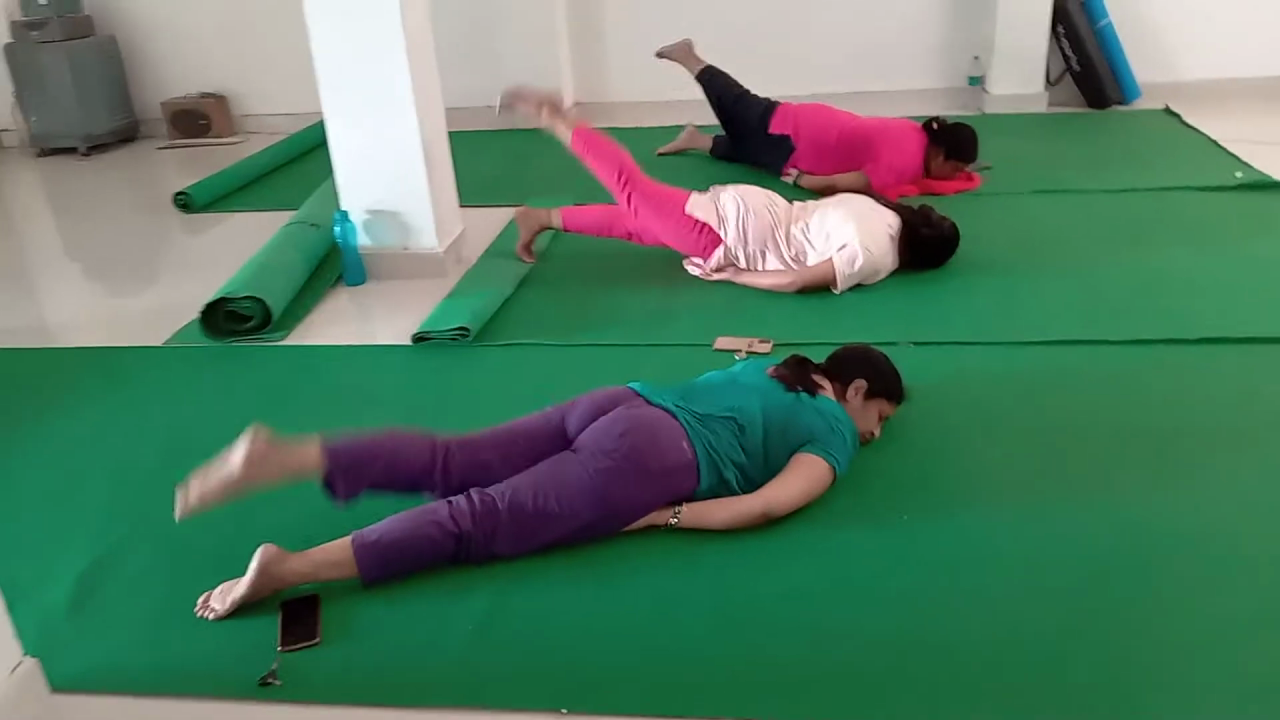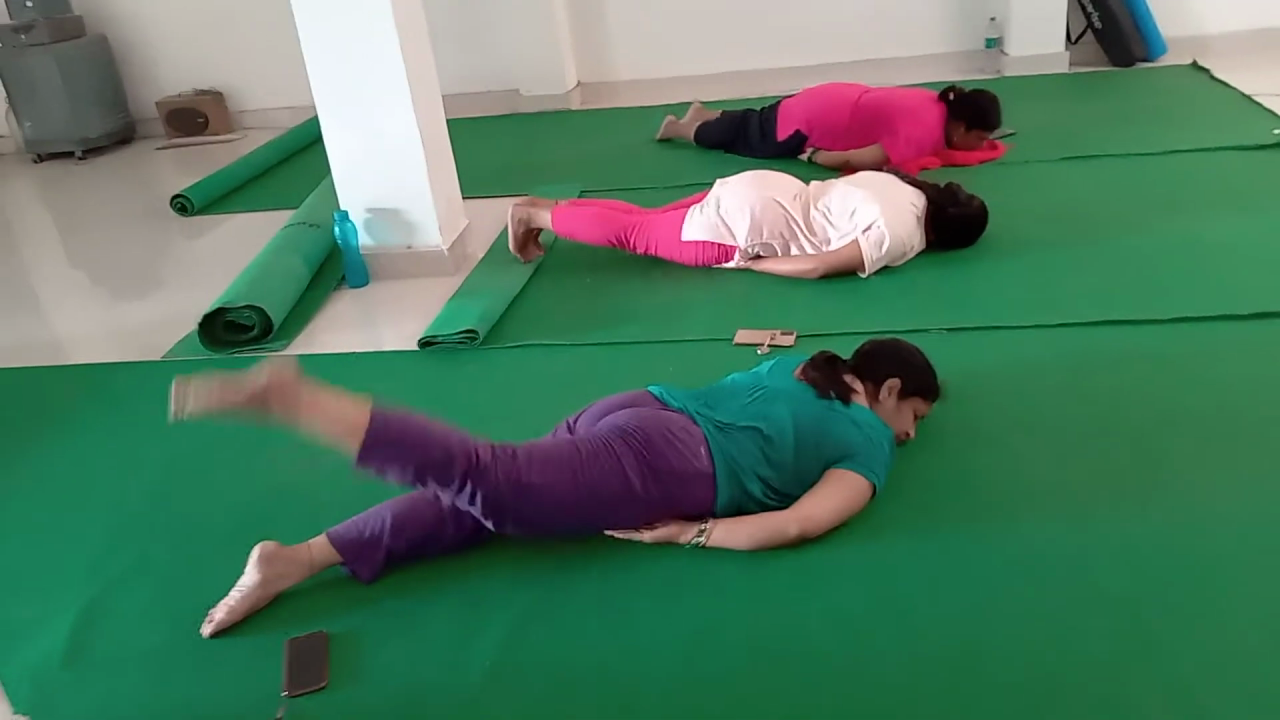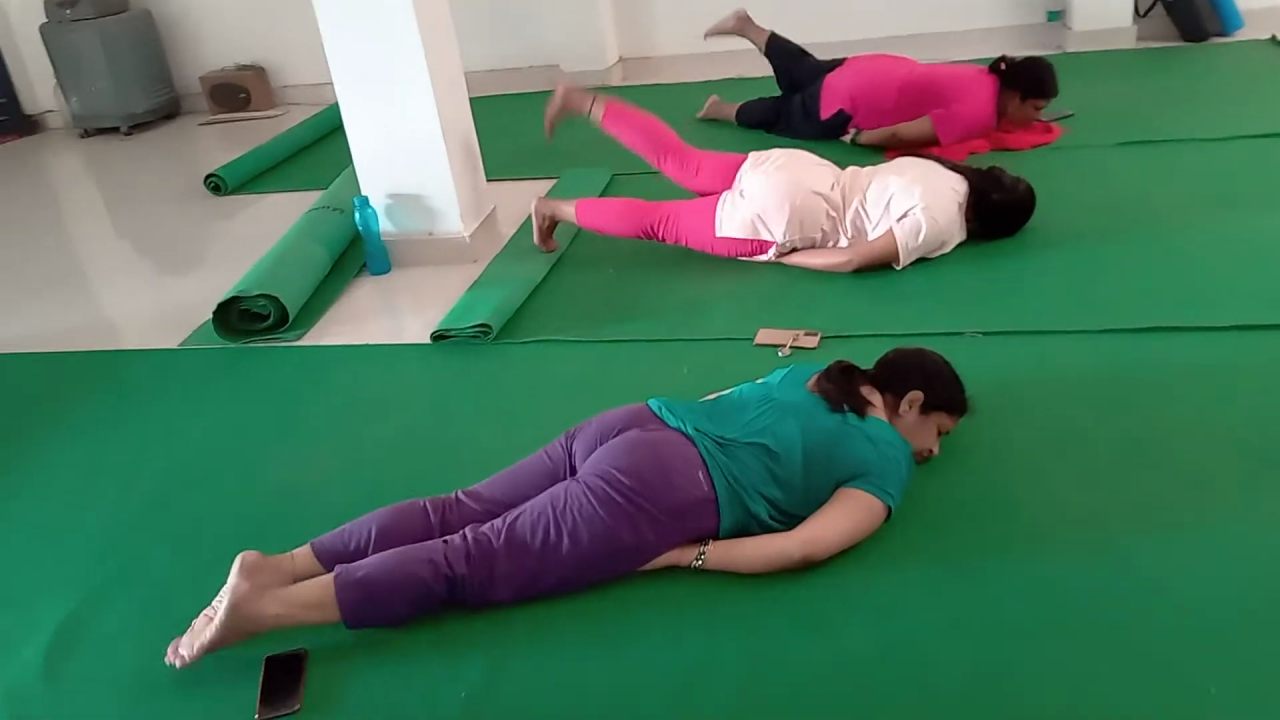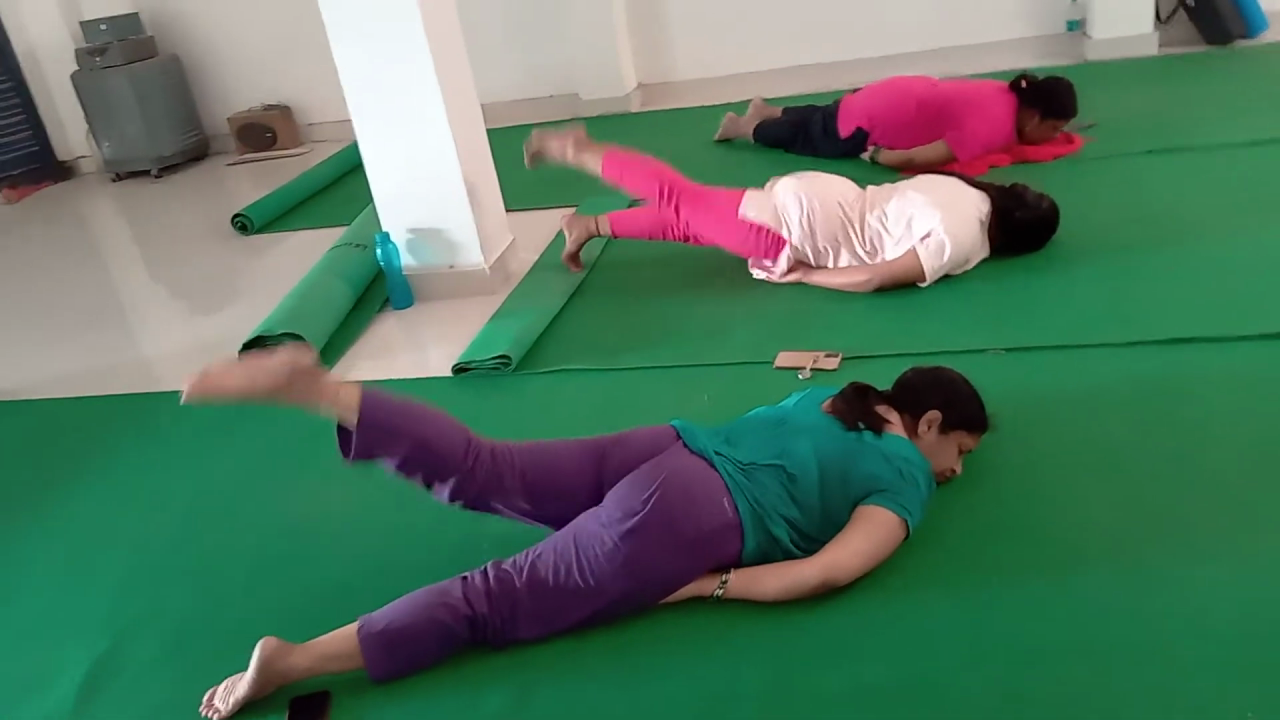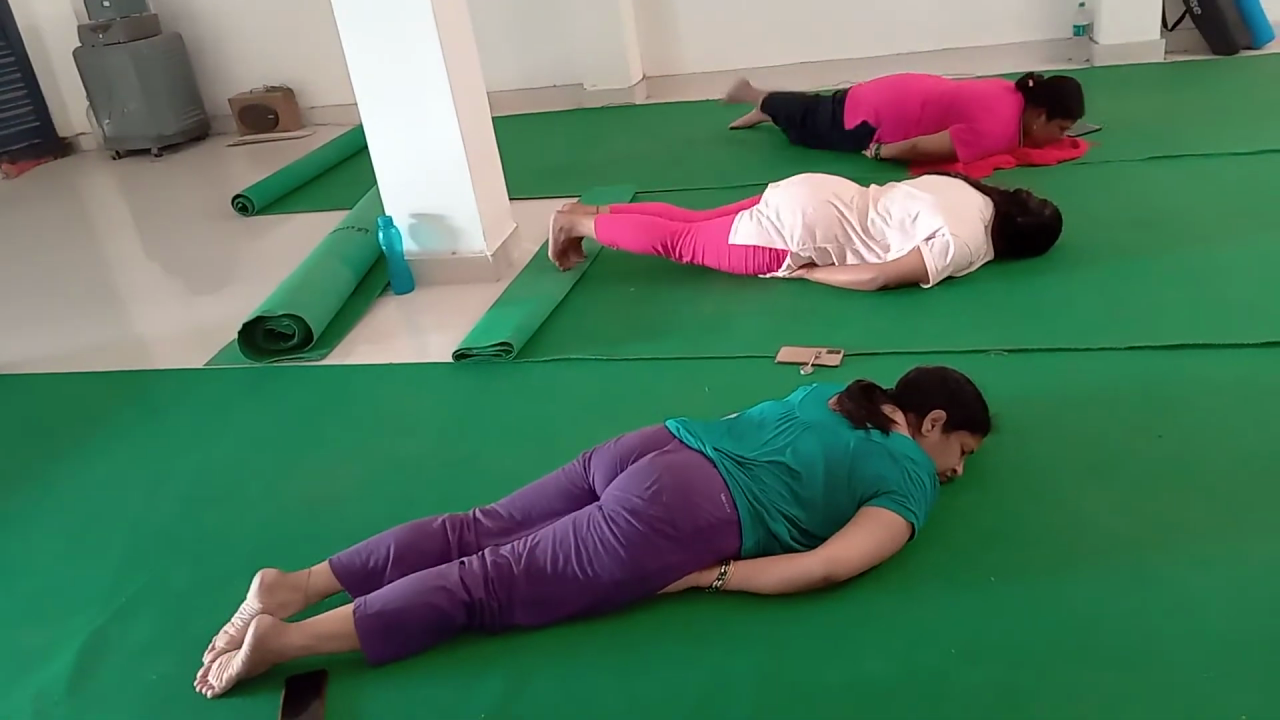
dt=1s
person 1, frame 1
left shoulder: (779, 369)
right shoulder: (833, 434)
right elbow: (766, 505)
right wrist: (668, 515)
left hip: (621, 404)
right hip: (650, 459)
left knee: (446, 465)
right knee: (478, 521)
left ankle: (279, 454)
right ankle: (288, 567)
person 1, frame 2
left shoulder: (803, 369)
right shoulder: (868, 445)
right elbow: (798, 524)
right wrist: (687, 531)
left hip: (631, 407)
right hip: (661, 459)
left knee: (462, 496)
right knee: (488, 483)
left ankle: (292, 559)
right ankle: (285, 395)
person 1, frame 3
left shoulder: (816, 377)
right shoulder: (886, 463)
right elbow: (806, 546)
right wrist: (688, 554)
left hip: (630, 425)
right hip: (659, 491)
left knee: (457, 514)
right knee: (470, 563)
left ankle: (274, 567)
right ankle: (267, 608)
person 1, frame 4
left shoulder: (839, 399)
right shoulder: (905, 480)
right elbow: (829, 572)
right wrist: (709, 585)
left hip: (660, 448)
right hip: (685, 520)
left knee: (472, 469)
right knee: (497, 600)
left ankle: (310, 380)
person 1, frame 5
left shoulder: (842, 394)
right shoulder: (909, 482)
right elbow: (830, 566)
right wrist: (710, 575)
left hip: (652, 446)
right hip: (680, 515)
left knee: (475, 534)
right knee: (490, 584)
left ankle: (291, 585)
right ankle: (285, 638)
person 2, frame 1
left shoulder: (879, 209)
right shoulder: (874, 257)
right elbow: (798, 282)
right wrist: (733, 276)
left hip: (754, 207)
right hip: (736, 230)
left knee: (632, 224)
right knee: (633, 193)
left ankle: (544, 219)
right ankle: (553, 115)
person 2, frame 2
left shoulder: (902, 185)
right shoulder: (900, 236)
right elbow: (819, 266)
right wrist: (752, 263)
left hip: (763, 188)
right hip: (746, 228)
left knee: (645, 219)
right knee: (634, 234)
left ankle: (547, 205)
right ankle: (536, 216)
person 2, frame 3
left shoulder: (944, 171)
right shoulder: (939, 223)
right elbow: (853, 260)
right wrist: (781, 255)
left hip: (796, 174)
right hip: (783, 216)
left knee: (676, 158)
right knee: (661, 221)
left ankle: (583, 102)
right ankle: (558, 208)
person 2, frame 4
left shoulder: (964, 188)
right shoulder: (961, 243)
right elbow: (875, 278)
right wrist: (804, 275)
left hip: (820, 192)
right hip: (802, 226)
left knee: (685, 224)
right knee: (681, 201)
left ankle: (592, 225)
right ankle: (576, 152)
person 2, frame 5
left shoulder: (967, 190)
right shoulder: (965, 245)
right elbow: (878, 277)
right wrist: (808, 273)
left hip: (816, 193)
right hip: (800, 234)
left knee: (694, 222)
right knee: (683, 241)
left ankle: (591, 211)
right ankle: (579, 223)
person 3, frame 1
left shoulder: (919, 134)
right shoulder: (904, 166)
right elbow: (834, 185)
right wrist: (797, 179)
left hip: (813, 126)
right hip: (790, 135)
left knee: (744, 147)
right knee: (736, 105)
left ankle: (697, 140)
right ankle: (688, 58)
person 3, frame 2
left shoulder: (939, 103)
right shoulder: (925, 136)
right elbow: (851, 160)
right wrist: (812, 156)
left hip: (834, 100)
right hip: (806, 124)
left knee: (753, 126)
right knee: (746, 136)
left ankle: (703, 114)
right ankle: (681, 129)
person 3, frame 3
left shoulder: (992, 78)
right shoulder: (978, 114)
right elbow: (899, 136)
right wrist: (856, 138)
left hip: (874, 74)
right hip: (844, 103)
left knee: (803, 72)
right knee: (783, 117)
left ankle: (745, 25)
right ankle: (724, 110)
person 3, frame 4
left shoulder: (1011, 94)
right shoulder: (995, 130)
right elbow: (917, 159)
right wrist: (876, 156)
left hip: (897, 96)
right hip: (871, 120)
left knee: (818, 122)
right knee: (808, 135)
left ankle: (766, 110)
right ankle: (742, 127)
person 3, frame 5
left shoulder: (1017, 94)
right shoulder: (998, 130)
right elbow: (918, 148)
right wrist: (879, 151)
left hip: (901, 95)
right hip: (877, 112)
left knee: (819, 121)
right knee: (811, 120)
left ankle: (768, 111)
right ankle: (753, 95)
